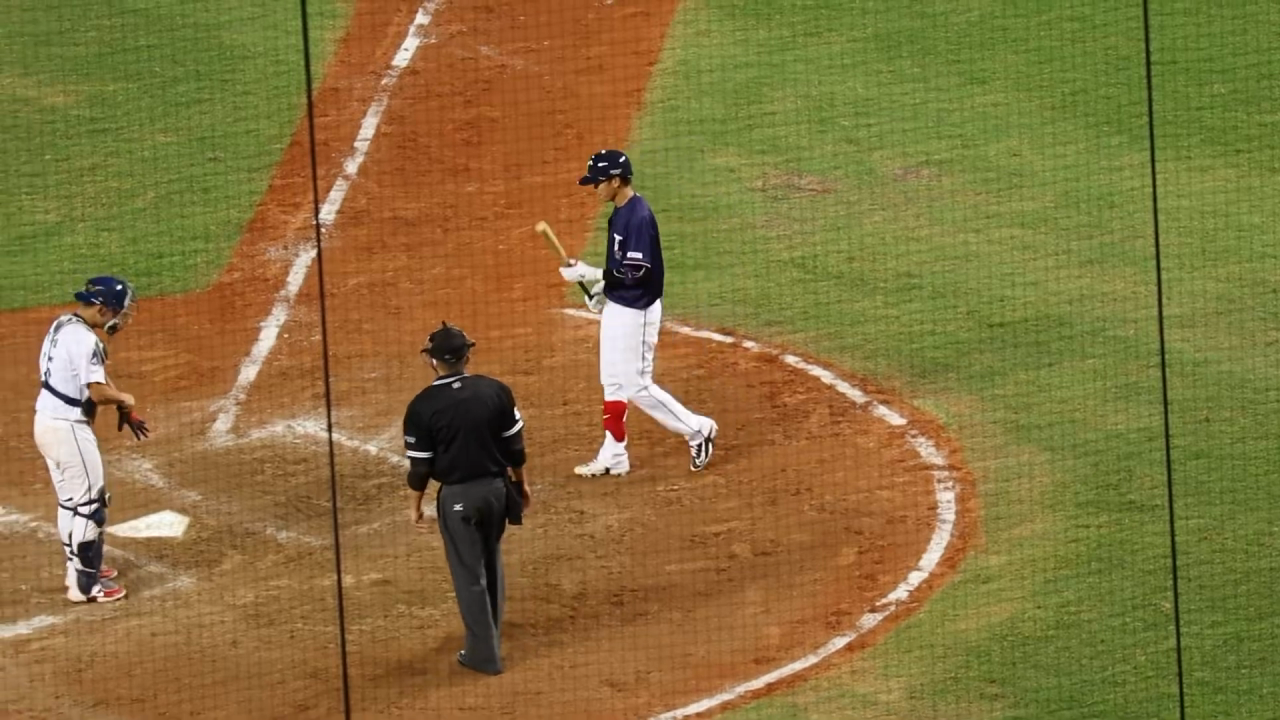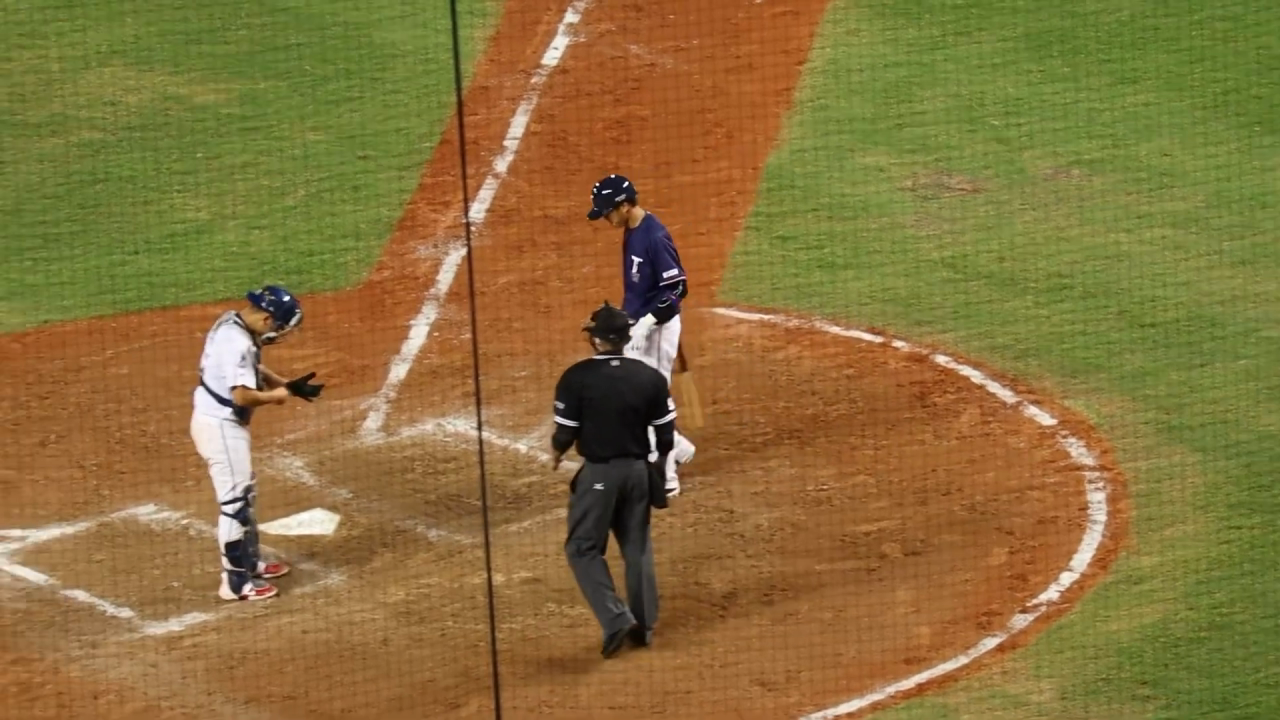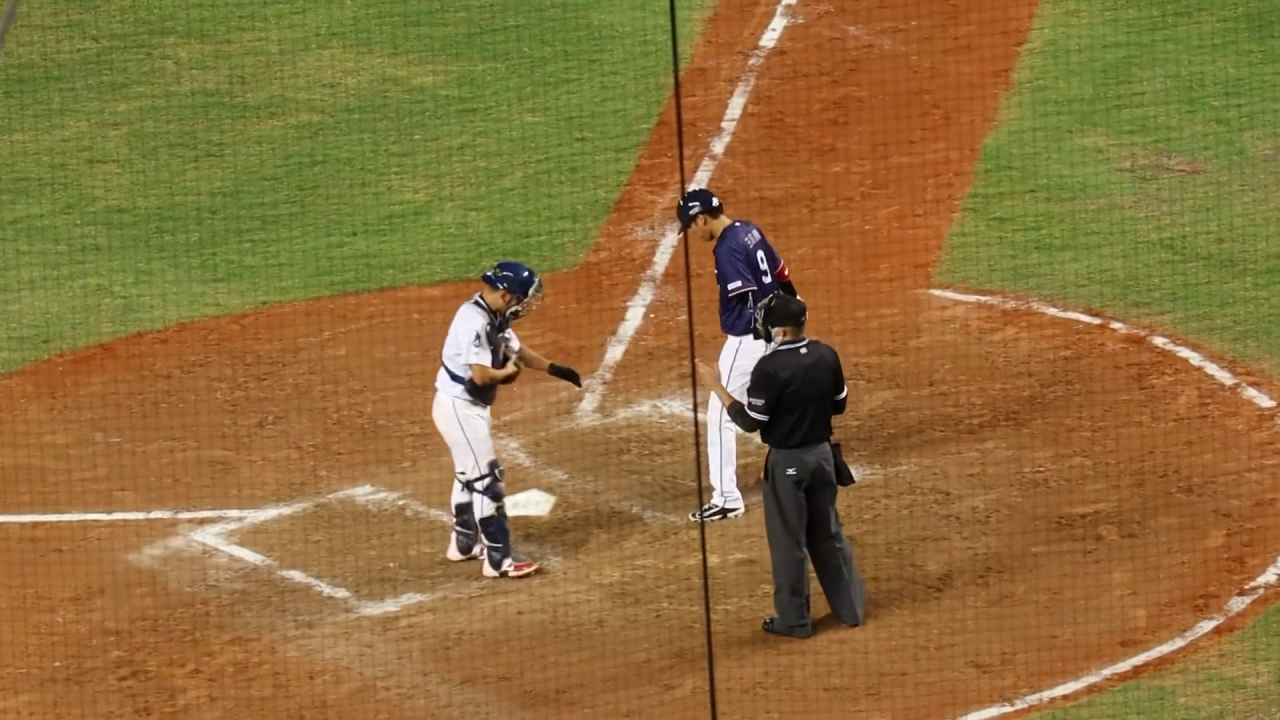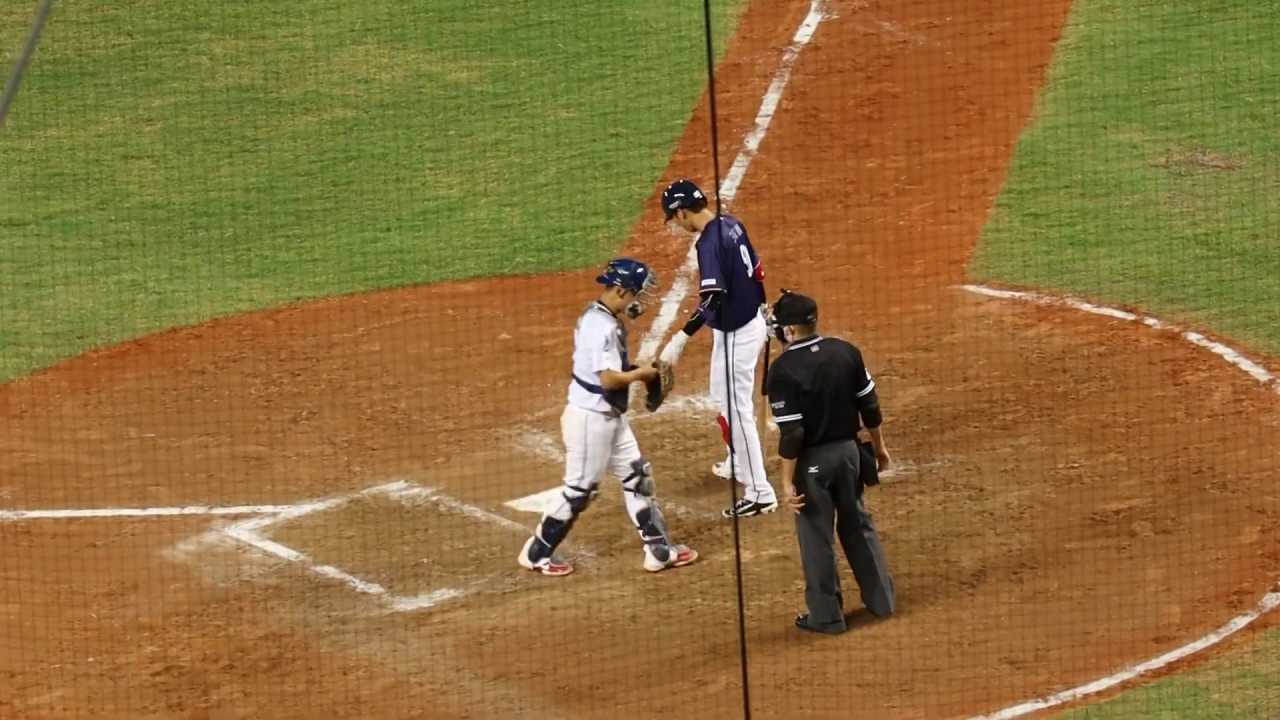
dt=0.7s
person 1, frame 1
left shoulder: (423, 405)
right shoulder: (496, 390)
left elbow: (420, 467)
right elbow: (515, 447)
left wrist: (415, 505)
right wrist: (520, 483)
left hip: (458, 497)
right hip: (497, 488)
left knee: (470, 575)
right knee: (490, 562)
left ankle: (484, 654)
right ankle: (489, 629)
person 1, frame 2
left shoulder: (577, 377)
right shoulder: (650, 376)
left elbow: (565, 434)
right elbow: (666, 434)
left wrist: (556, 455)
right wrist: (648, 456)
left hip: (598, 475)
right hip: (638, 471)
left knee: (582, 549)
right knee: (638, 550)
left ankle: (617, 620)
right ankle: (641, 626)
person 1, frame 3
left shoulder: (770, 368)
right shoulder: (827, 356)
left elbow: (751, 421)
right elbow: (838, 405)
left wrist: (717, 388)
left hip: (788, 461)
right hip: (823, 454)
left knee: (788, 541)
right knee: (828, 533)
left ankle: (794, 619)
right ankle: (850, 607)
person 1, frame 4
left shoulder: (783, 369)
right shoulder: (846, 352)
left elbow: (791, 433)
right elbow: (869, 405)
left wrist: (788, 481)
right wrist: (878, 444)
left hip: (813, 460)
right hip: (848, 451)
left knee: (816, 539)
right knee: (858, 527)
left ankle: (827, 615)
right ankle: (881, 599)
person 2, frame 1
left shoulder: (639, 216)
right shoulder: (620, 211)
left elbow: (637, 272)
left wrist: (590, 274)
right wrist: (601, 286)
left hip: (637, 313)
right hip: (617, 308)
left knee: (637, 387)
right knee: (613, 383)
left ankle: (697, 429)
right ankle: (614, 456)
person 2, frame 2
left shoulder: (654, 236)
right shoulder: (632, 231)
left elbow: (675, 287)
left wrist: (647, 323)
left hip: (656, 329)
right hip: (638, 326)
left ankle: (666, 479)
right ankle: (675, 449)
person 2, frame 3
left shoulder: (727, 248)
right shoulder: (748, 230)
left elbow: (748, 299)
right elbow: (778, 269)
left wrist: (759, 345)
right wrist: (794, 302)
left hip: (748, 339)
left knee: (720, 415)
left ankle: (726, 498)
person 2, frame 4
left shoulder: (709, 243)
right shoulder: (731, 224)
left elbow: (711, 300)
right elbow: (756, 270)
left wrist: (681, 338)
right wrist: (763, 309)
left hip: (735, 332)
right hip: (752, 323)
left knee: (735, 410)
right knee: (728, 400)
left ankle: (759, 492)
right ankle: (739, 464)
person 3, frame 1
left shoulder: (62, 325)
right shoulder: (85, 339)
right elbow: (98, 392)
left wrist: (124, 410)
right wrist: (126, 399)
left hip: (47, 422)
right hip: (67, 428)
left knee: (70, 500)
right knee: (90, 502)
left ankle: (78, 568)
right ankle: (85, 583)
person 3, frame 2
left shoulder: (232, 325)
right shoulder: (237, 341)
left elbow: (255, 371)
right elbow: (244, 396)
left wrist: (288, 385)
right wrist: (275, 396)
left hip: (224, 422)
right hip: (220, 426)
left knee: (241, 494)
right knee: (236, 501)
left ankle: (248, 562)
right ankle: (236, 581)
person 3, frame 3
left shoulder: (492, 315)
right shoulder: (474, 320)
left elbow: (516, 349)
right elbow: (481, 374)
left wrist: (554, 369)
right wrist: (506, 372)
left hip: (471, 405)
right hip: (459, 406)
left knee: (470, 475)
right knee: (487, 477)
left ankle: (464, 541)
right ankle: (498, 558)
person 3, frame 4
left shoulder: (598, 317)
right shoulder: (603, 327)
right elbow: (611, 379)
left wrist: (640, 369)
right wrist: (645, 374)
left hip: (608, 415)
right hip: (591, 418)
left knee: (638, 477)
right knee: (579, 490)
left ankle: (658, 550)
right ankle: (537, 553)
